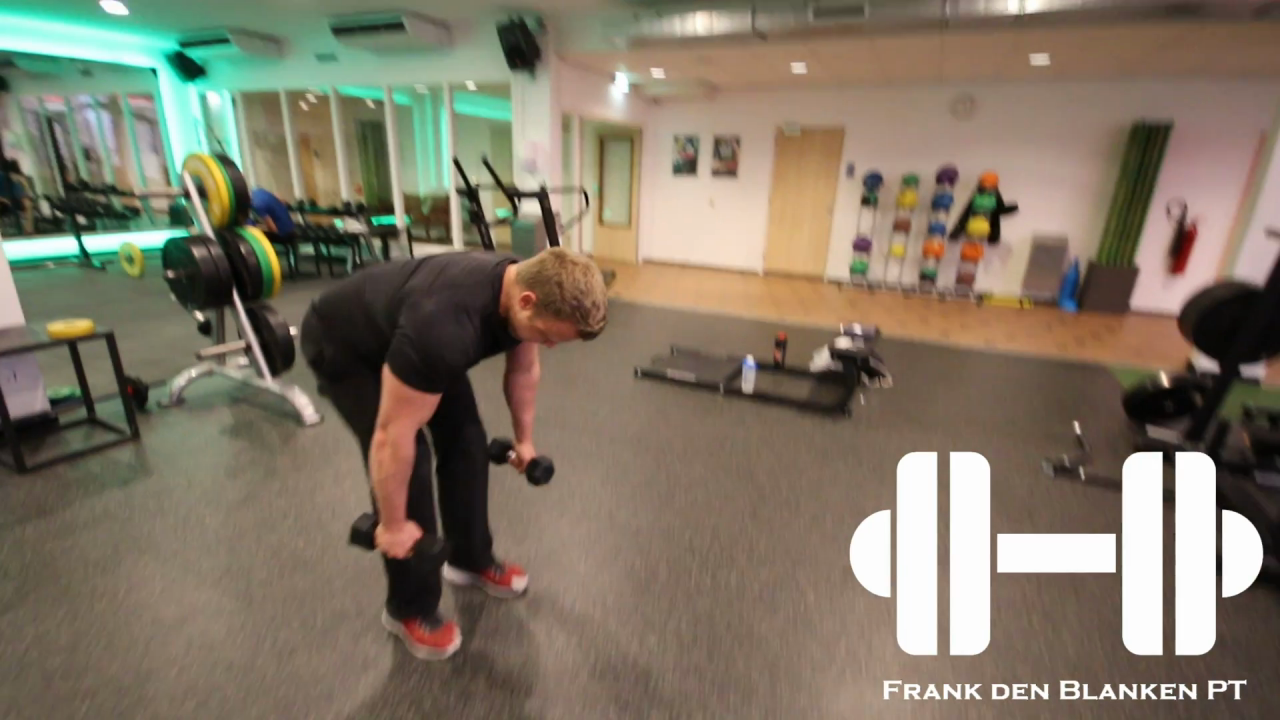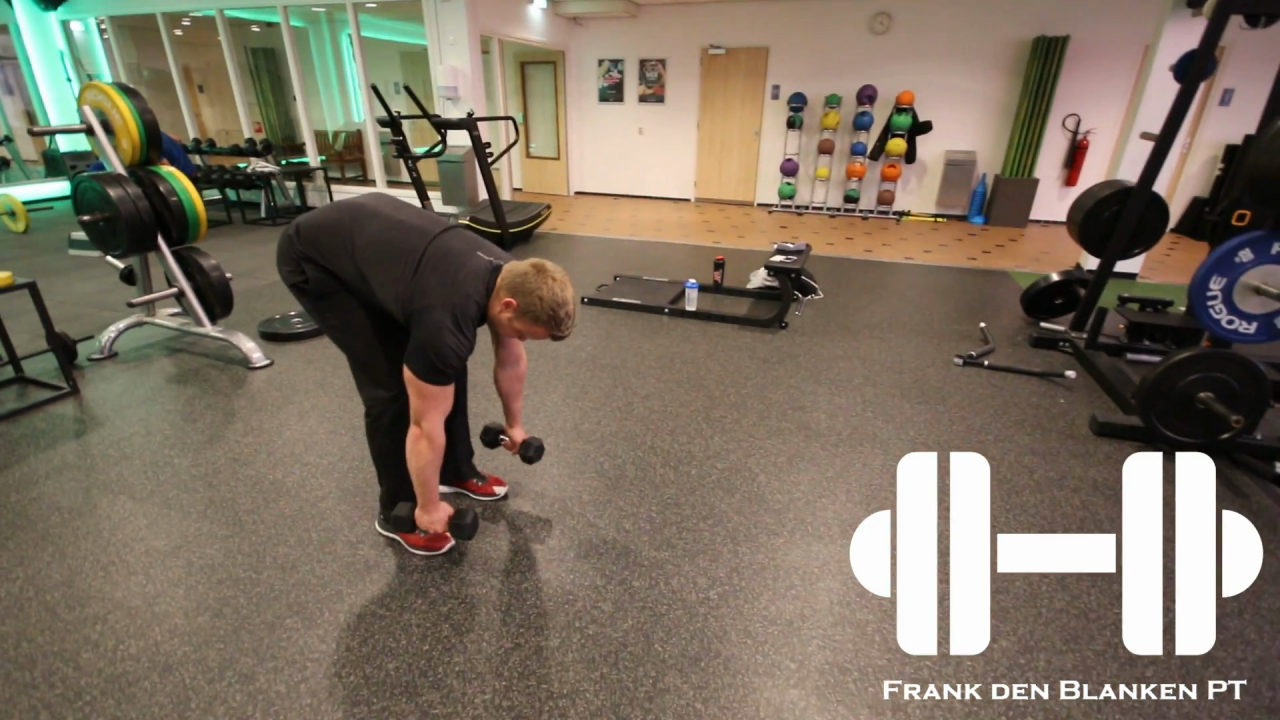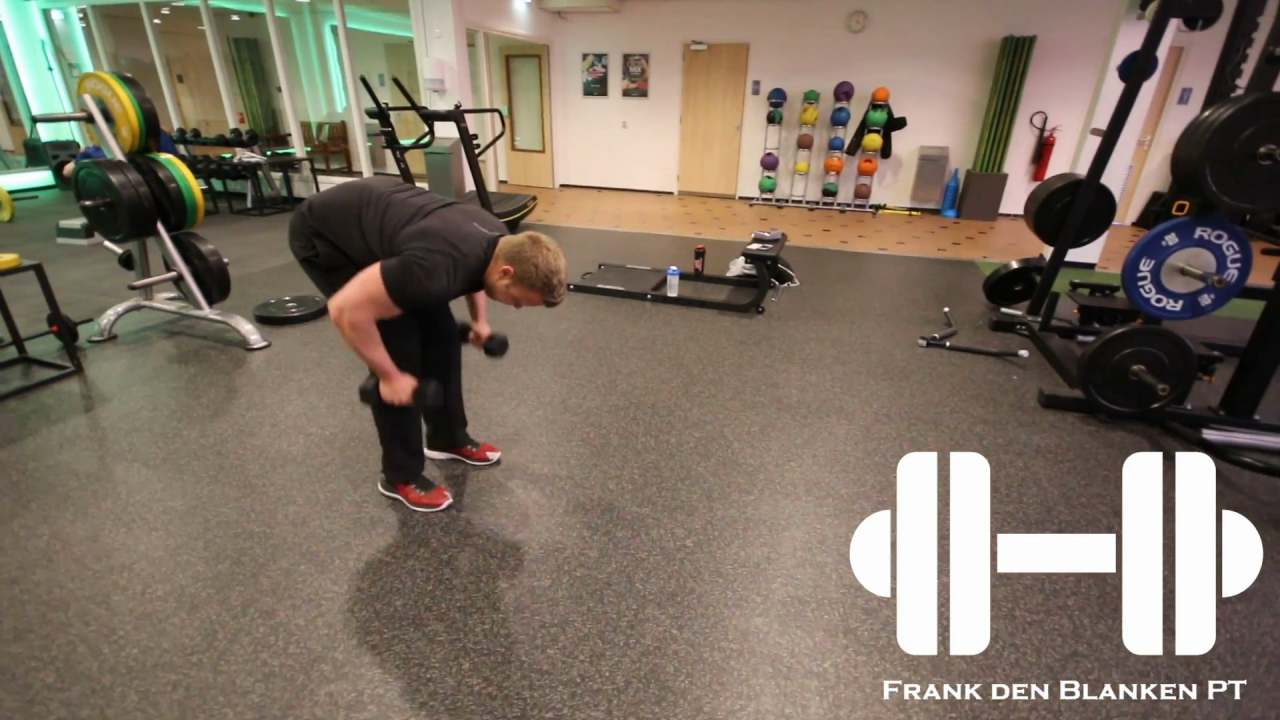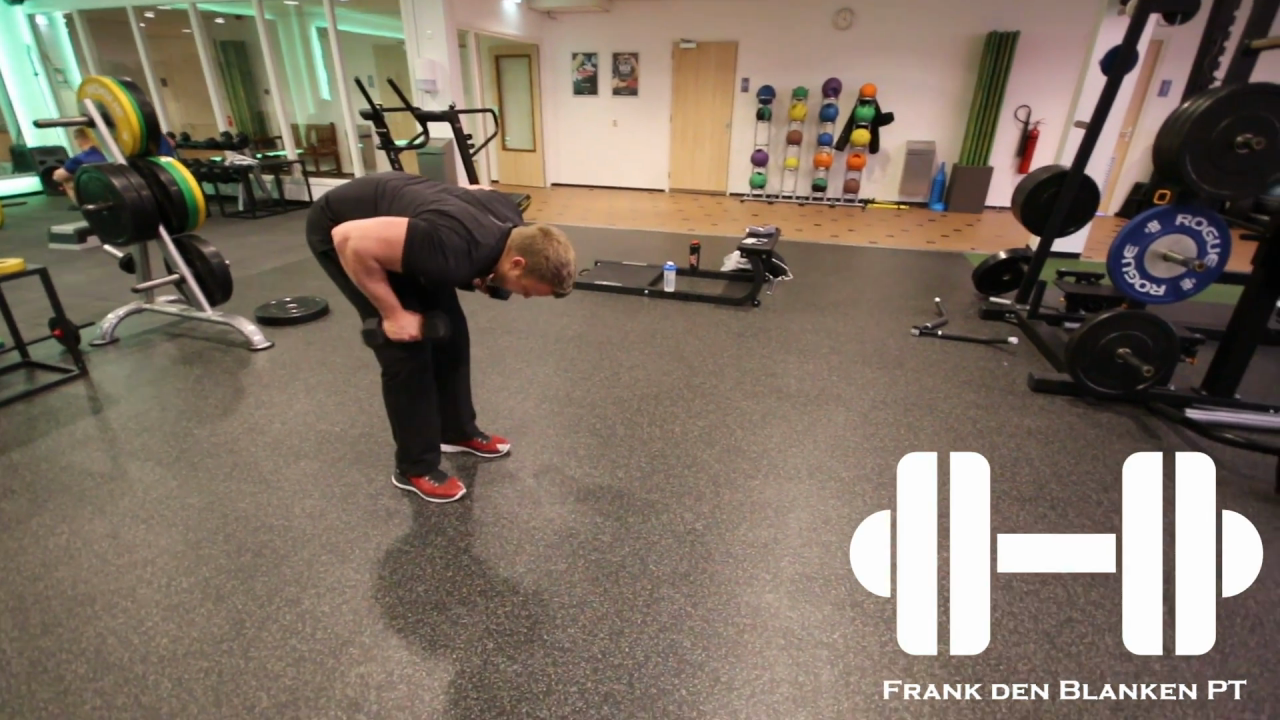
dt=0.7s
person 1, frame 1
left shoulder: (527, 290)
right shoulder: (443, 324)
left elbow: (523, 369)
right elbow: (394, 435)
left wrist: (523, 439)
right wrist: (393, 524)
left hip: (400, 341)
right hip: (342, 344)
left knee: (467, 443)
right knee: (408, 465)
left ankle: (472, 559)
right ankle: (411, 609)
person 1, frame 2
left shoulder: (509, 279)
right shoulder: (446, 317)
left elbow: (510, 361)
right elbow: (426, 425)
left wrist: (514, 424)
right wrist: (429, 507)
right hip: (313, 258)
left knee: (446, 369)
right knee: (390, 384)
left ankle: (456, 471)
right ankle: (399, 512)
person 1, frame 3
left shoulder: (500, 243)
right shoulder: (436, 269)
right elbow: (345, 310)
left wrist: (479, 319)
right wrist: (389, 377)
left hip: (373, 209)
right hip: (323, 235)
left knee: (441, 333)
right knee: (399, 346)
left ankle: (449, 437)
right ankle: (401, 475)
person 1, frame 4
left shoulder: (510, 223)
right shoulder: (452, 253)
left elbow: (477, 190)
right elbow: (350, 239)
left wrist: (477, 275)
right wrist: (394, 314)
left hip: (386, 206)
right hip: (337, 226)
left knee: (449, 330)
right knee: (409, 345)
left ankle: (458, 431)
right ankle: (415, 468)
